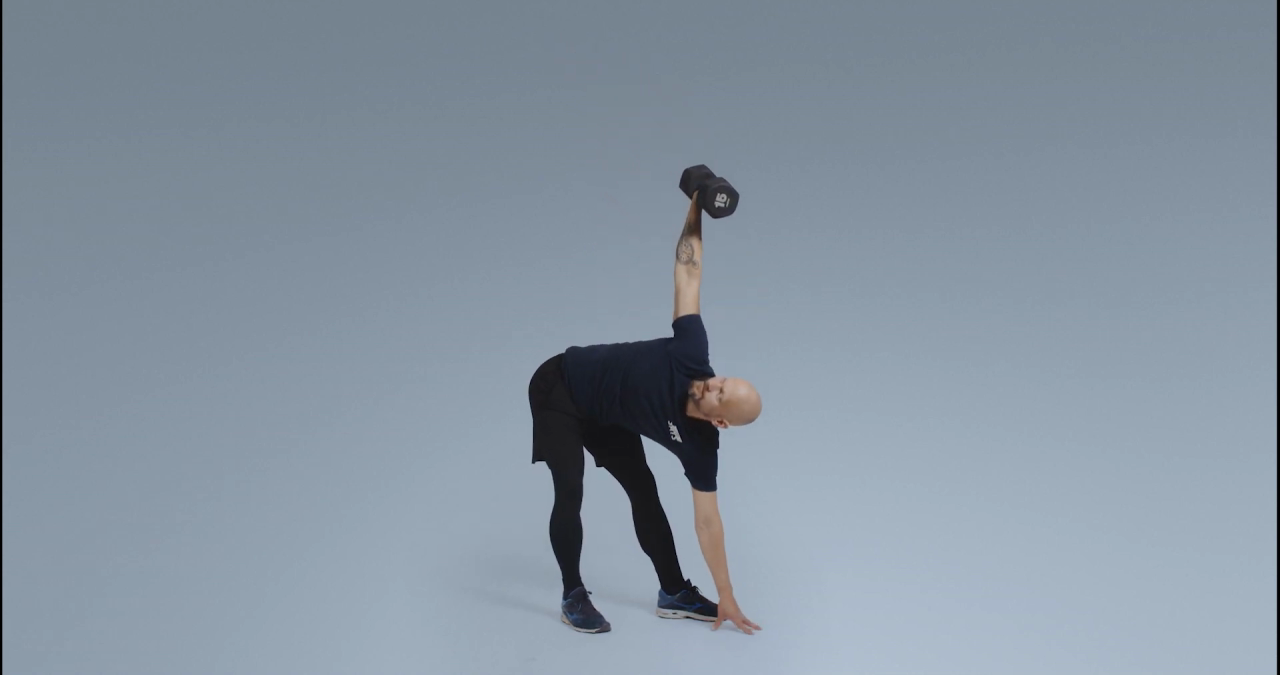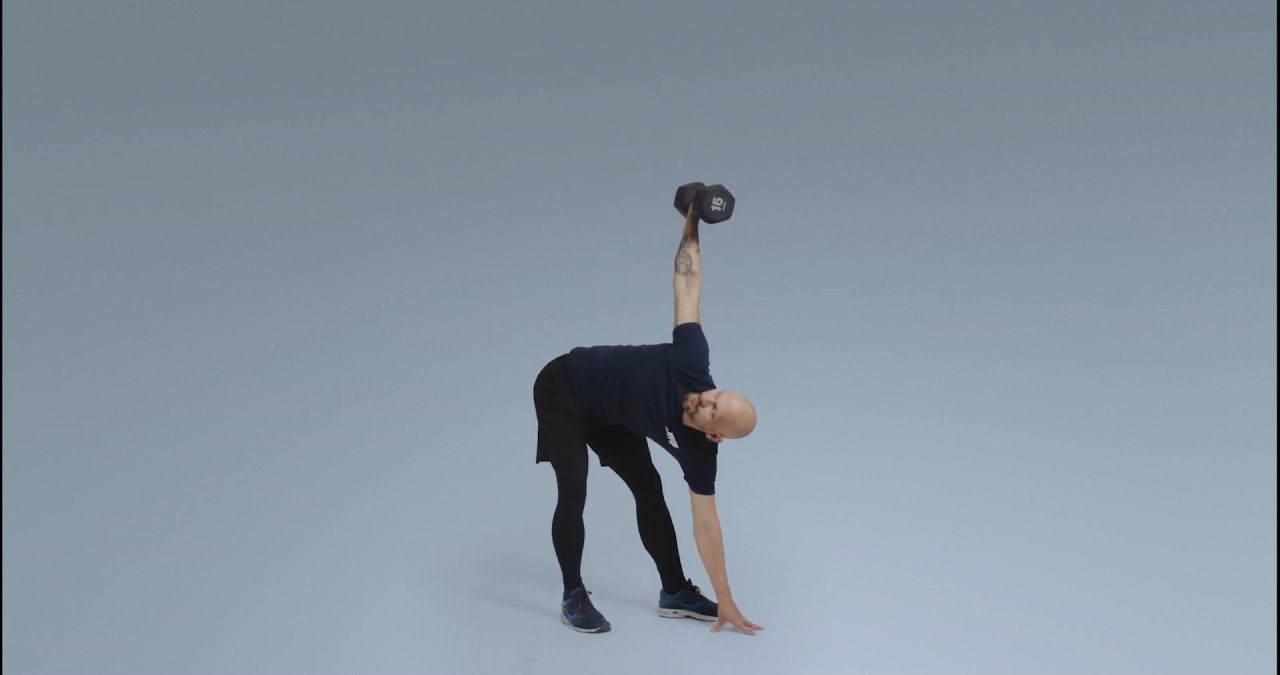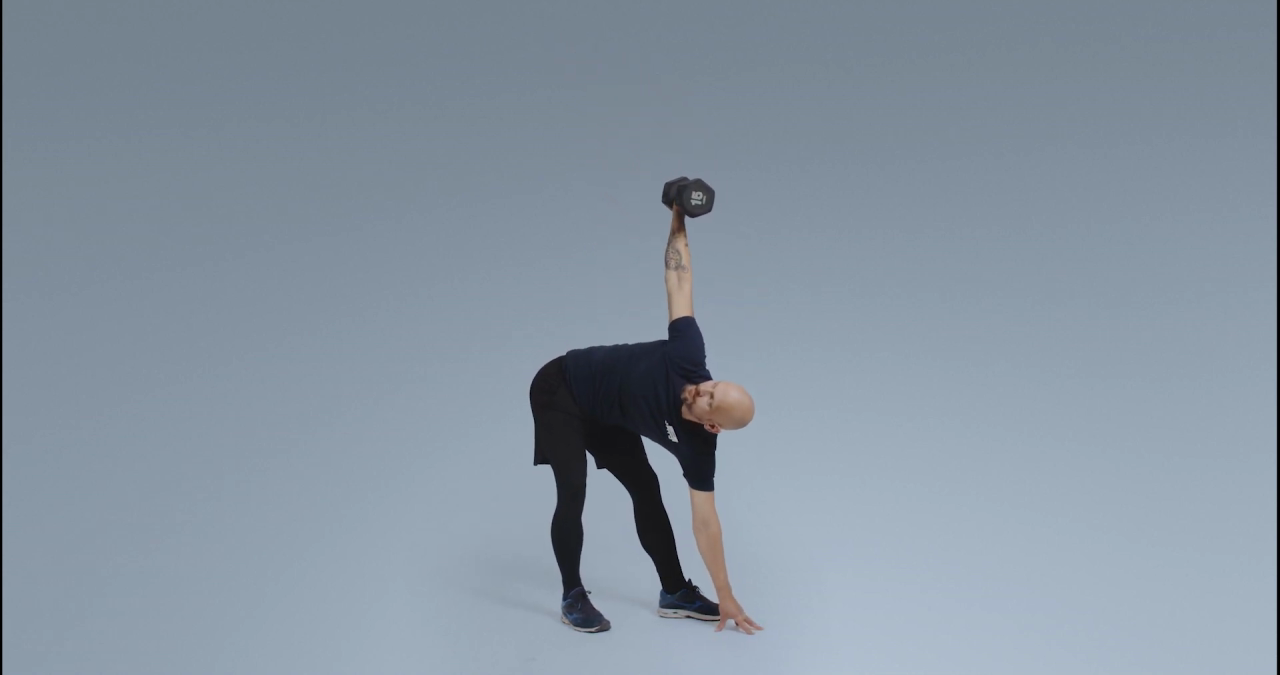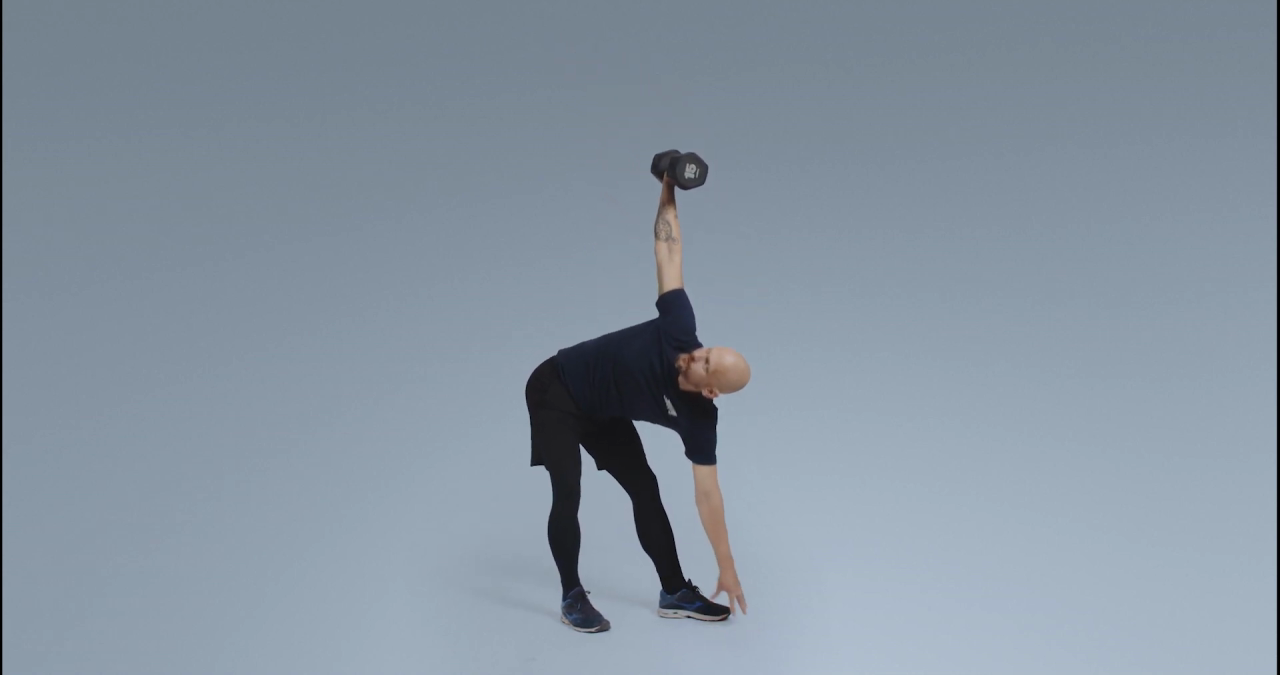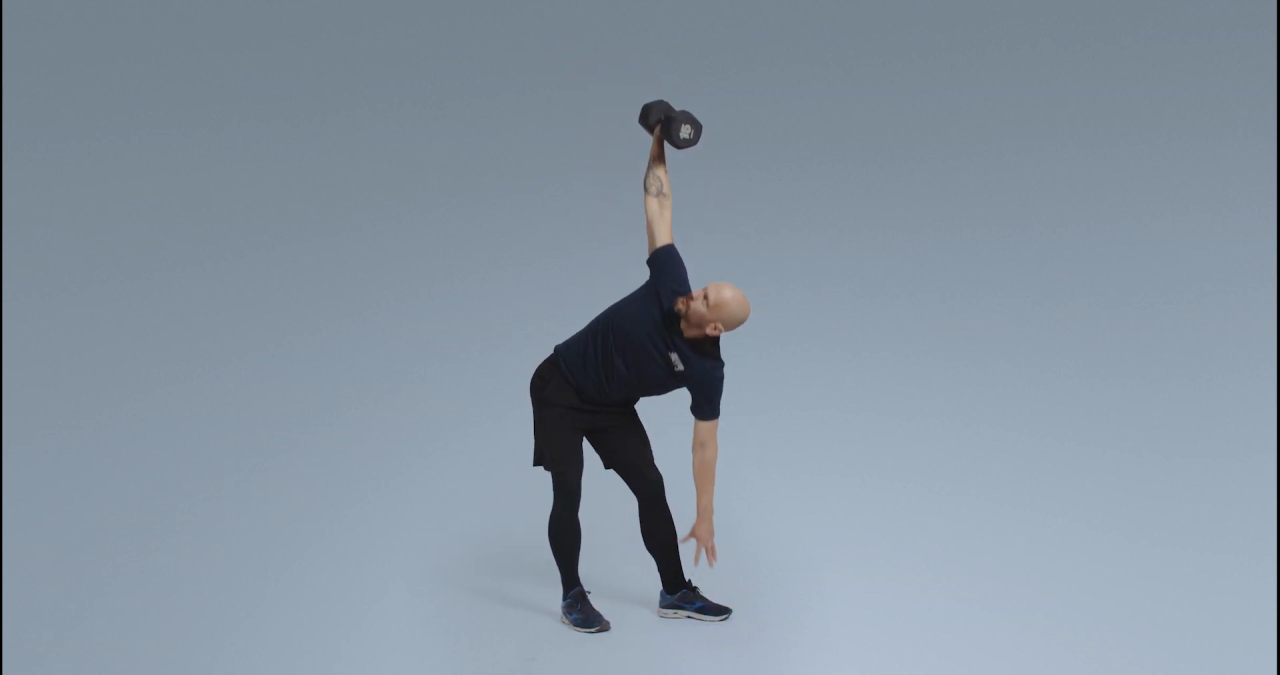
dt=0.3s
person 1, frame 1
left shoulder: (699, 445)
right shoulder: (692, 357)
left elbow: (707, 518)
right elbow: (688, 272)
left wrist: (726, 597)
right wrist: (695, 211)
left hip: (604, 414)
right hip: (558, 389)
left knee: (643, 489)
right knee: (570, 491)
left ankle: (674, 592)
right ankle: (574, 596)
person 1, frame 2
left shoulder: (698, 451)
right shoulder: (692, 365)
left elbow: (705, 522)
right elbow: (687, 283)
left wrist: (725, 600)
right wrist: (692, 223)
left hip: (608, 413)
right hip: (563, 388)
left knee: (648, 487)
right knee: (574, 491)
left ankle: (675, 591)
right ankle: (573, 596)
person 1, frame 3
left shoulder: (697, 446)
right shoulder: (689, 358)
left elbow: (705, 520)
right elbow: (678, 278)
left wrist: (726, 596)
right wrist: (678, 218)
left hip: (603, 415)
right hip: (559, 390)
left knee: (646, 488)
right knee: (573, 492)
left ankle: (675, 592)
right ankle: (573, 597)
person 1, frame 4
left shoulder: (697, 419)
right shoulder: (680, 334)
left elbow: (707, 493)
right elbow: (668, 250)
left wrist: (727, 569)
right wrist: (668, 192)
left hip: (602, 412)
right hip: (555, 391)
left knee: (645, 489)
right knee: (568, 493)
left ankle: (675, 592)
right ankle: (572, 597)
person 1, frame 5
left shoulder: (705, 370)
right shoulder: (669, 284)
left elbow: (704, 444)
right elbow: (657, 207)
left wrist: (705, 517)
right wrist: (658, 147)
left hip: (610, 404)
right hip: (559, 386)
left knee: (650, 487)
right knee: (568, 492)
left ankle: (675, 591)
right ankle: (572, 597)
